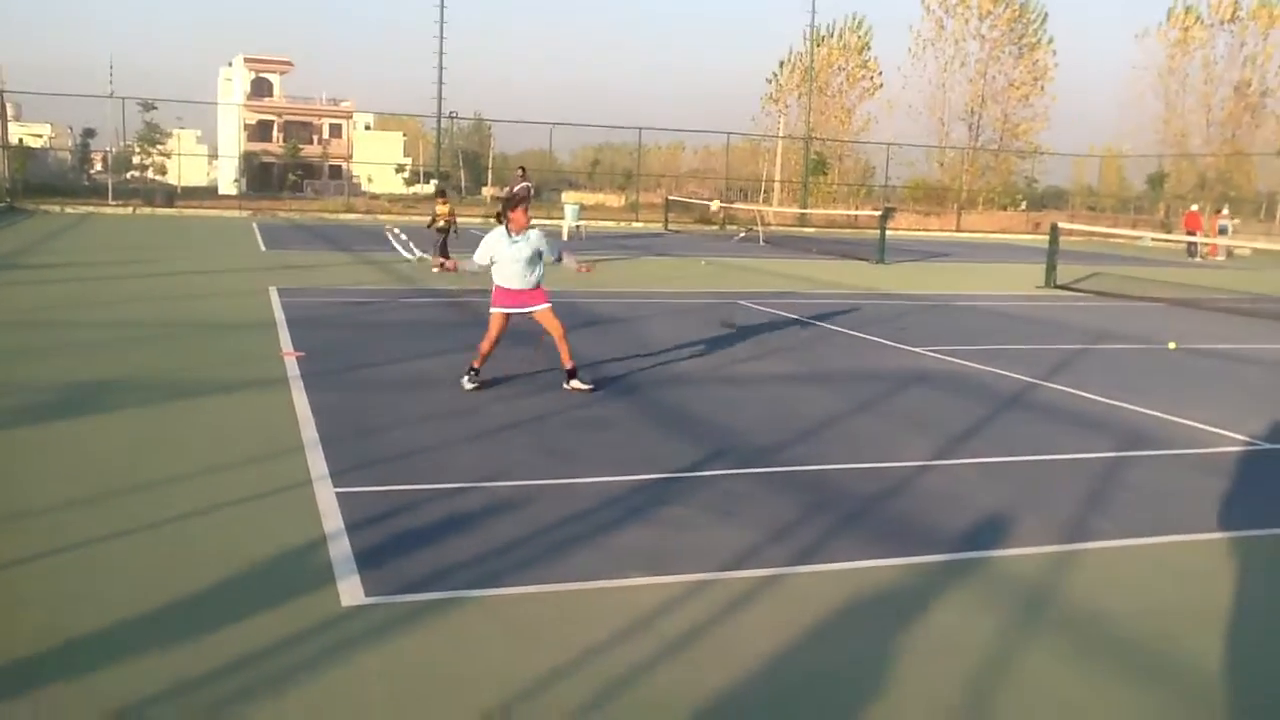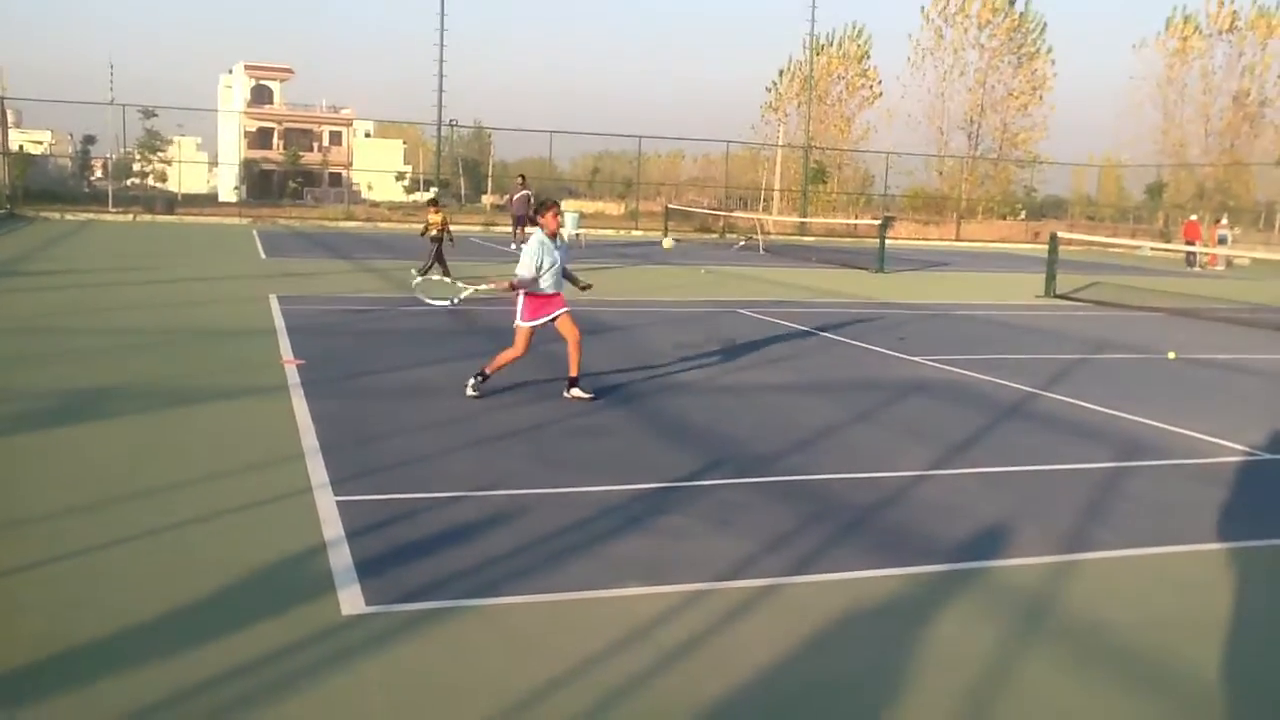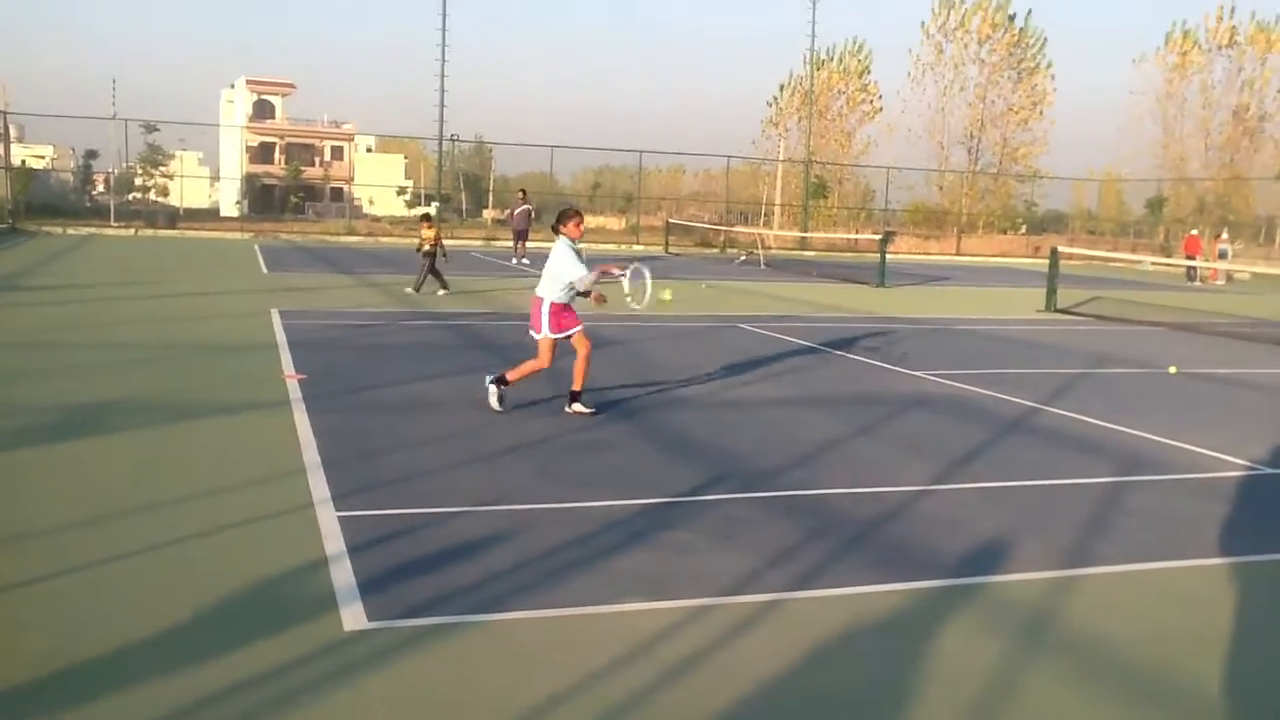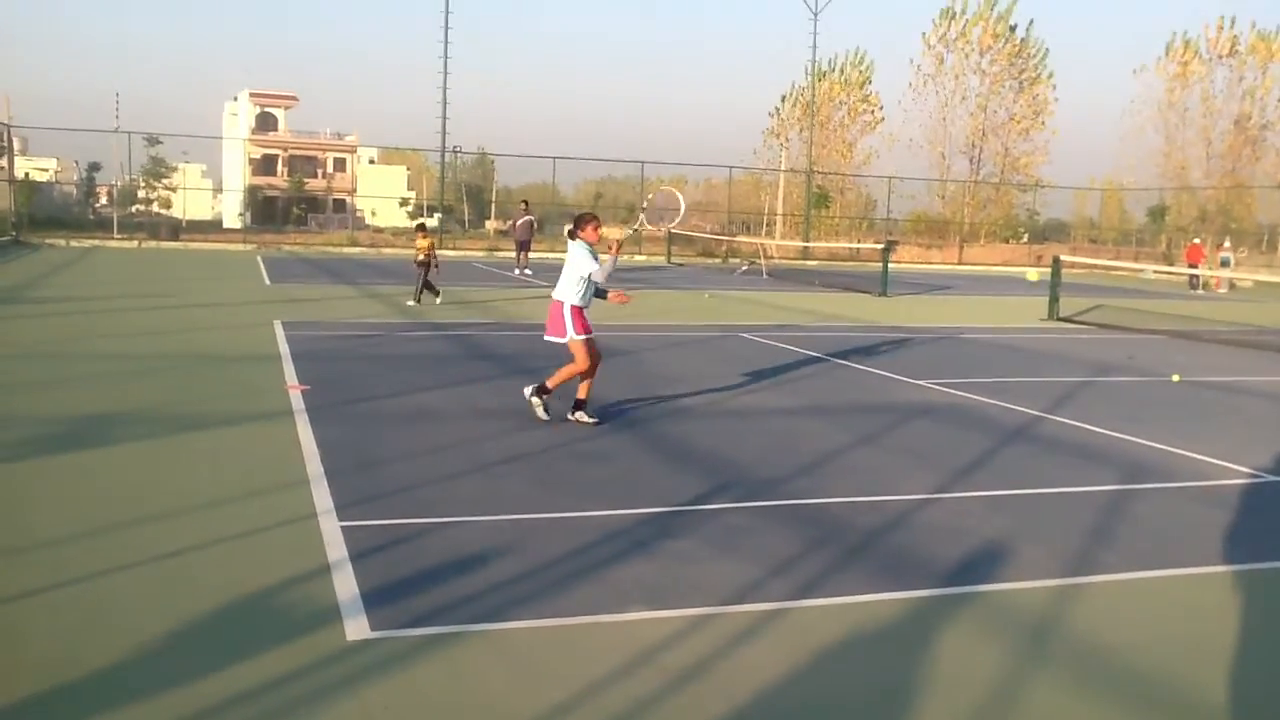
dt=0.1s
person 1, frame 1
left shoulder: (536, 237)
right shoulder: (493, 239)
left elbow: (556, 254)
right elbow: (479, 265)
left wrist: (577, 265)
right wrist: (455, 266)
left hip: (532, 292)
right hip: (504, 292)
left knee: (558, 330)
right knee: (493, 336)
left ankle: (571, 376)
right ankle: (473, 371)
person 1, frame 2
left shoulder: (558, 241)
right shoulder: (535, 244)
right elbow: (526, 278)
left wrist: (578, 282)
right wrist: (513, 284)
left hip: (553, 297)
right hip: (530, 299)
left knee: (574, 336)
right knee: (518, 349)
left ankle: (572, 385)
right ankle: (480, 376)
person 1, frame 3
left shoulder: (572, 249)
right shoulder: (563, 251)
right elbow: (582, 282)
left wrist: (590, 293)
right wrist: (600, 271)
left hip: (563, 308)
right hip: (548, 307)
left knee: (585, 348)
right knee: (544, 361)
left ankle: (574, 400)
right ankle: (499, 381)
person 1, frame 4
left shoulder: (586, 253)
right shoulder: (579, 251)
right elbow: (601, 276)
left wrist: (608, 295)
right wrist: (614, 254)
left hip: (574, 310)
right hip: (566, 309)
left knee: (594, 358)
right knee: (582, 364)
left ankle: (578, 408)
right ankle: (539, 391)
